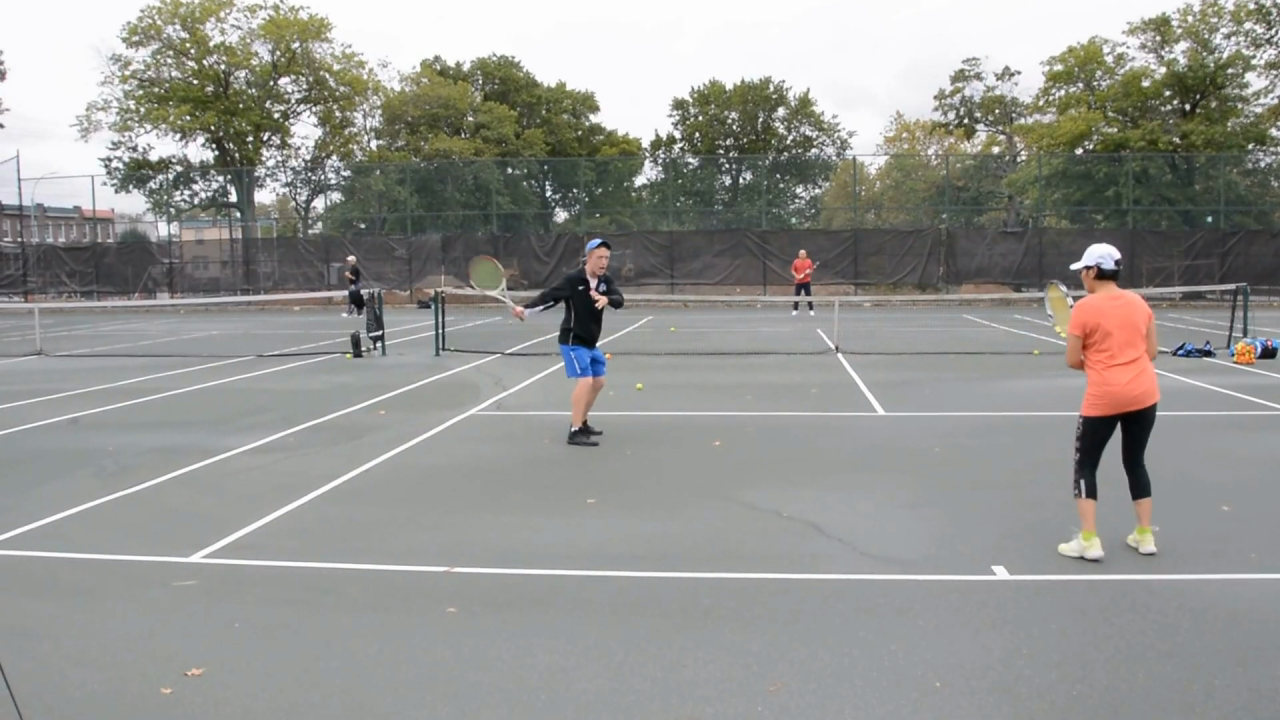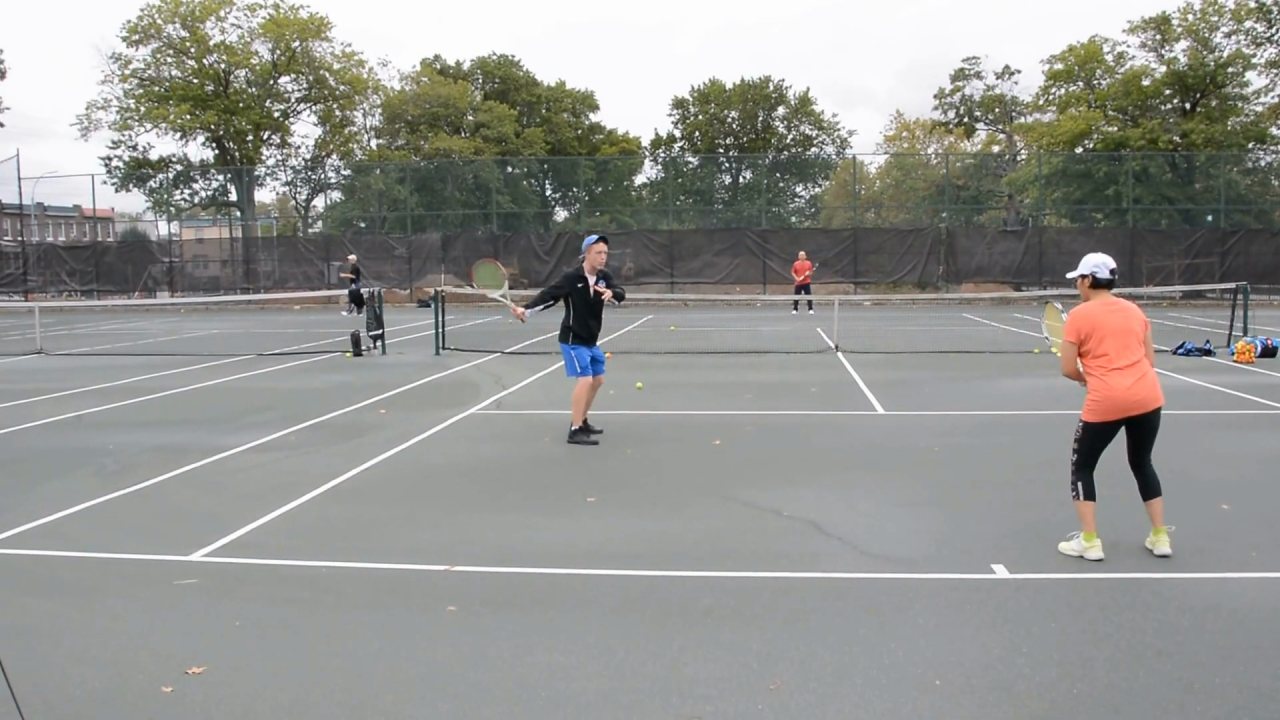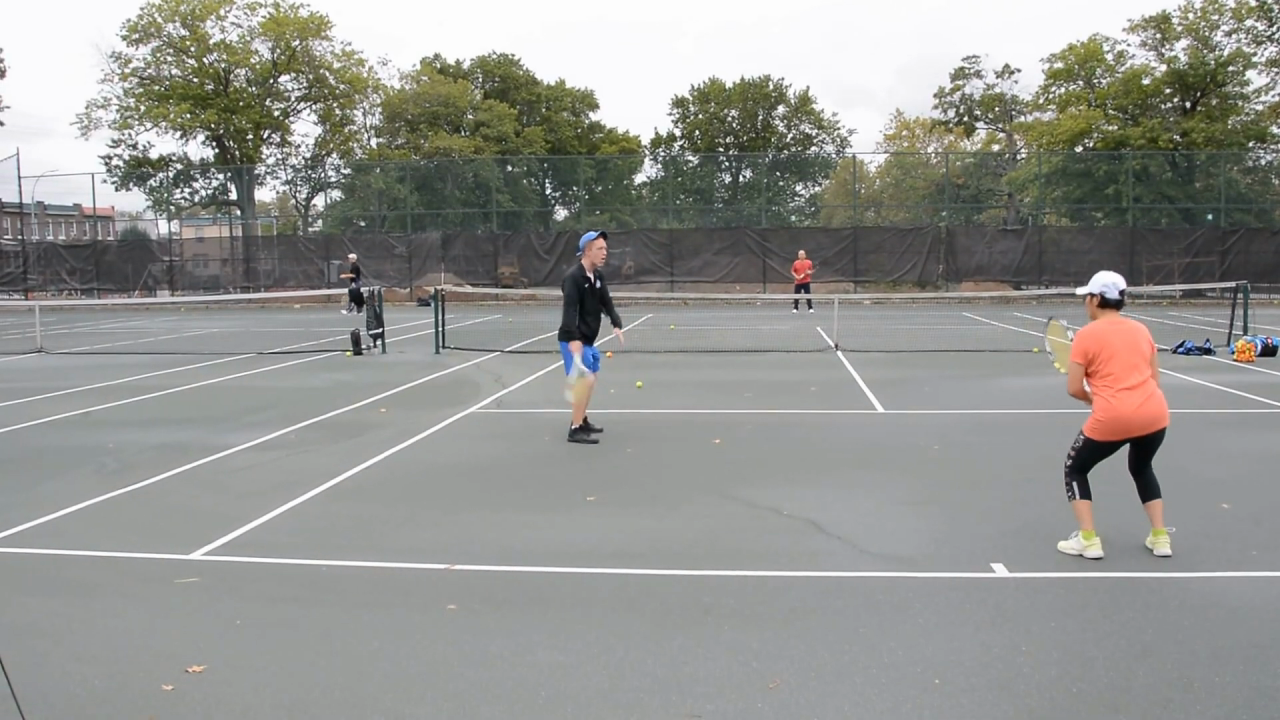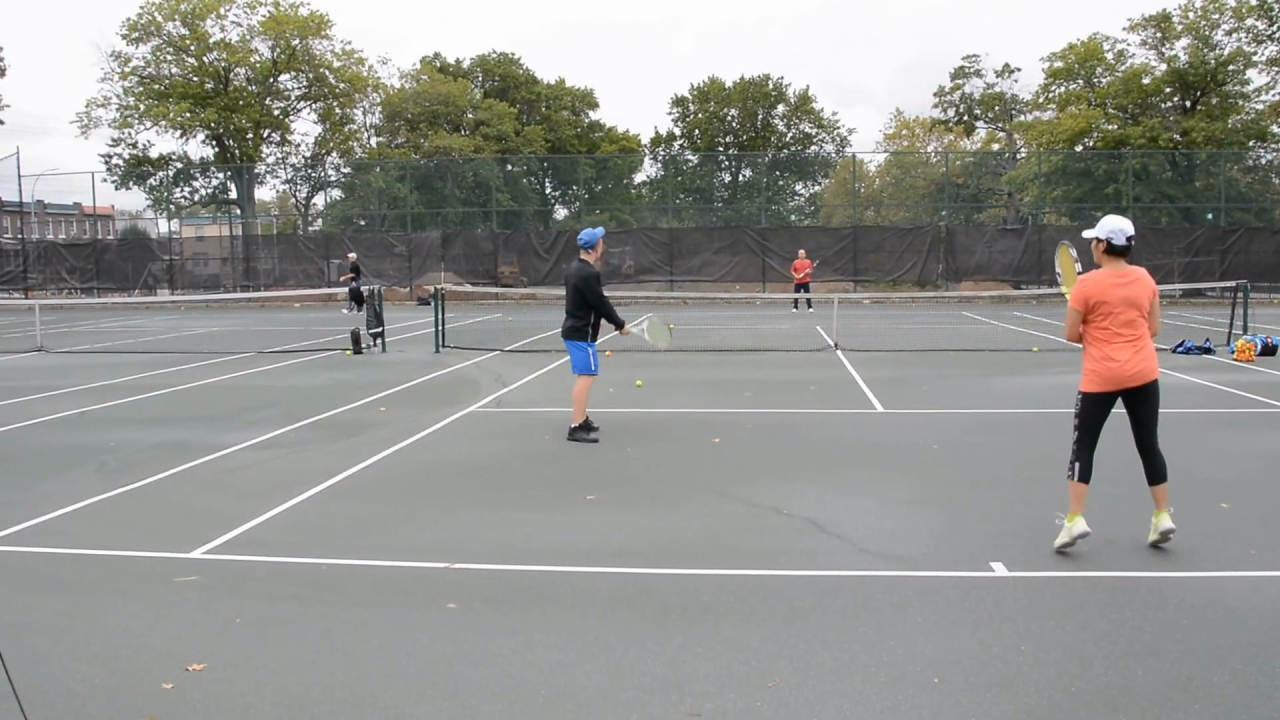
dt=0.3s
person 1, frame 1
left shoulder: (1084, 308)
right shoulder: (1139, 303)
left elbow: (1072, 360)
right elbow: (1152, 352)
left hip: (1104, 399)
right hip: (1144, 394)
left knee: (1085, 465)
right knee: (1135, 462)
left ankle: (1089, 540)
right ankle: (1145, 535)
person 1, frame 2
left shoulder: (1078, 316)
right shoulder: (1135, 311)
left elbow: (1068, 369)
right elbow: (1149, 360)
left hip: (1105, 404)
right hip: (1147, 398)
left knee: (1081, 467)
right knee: (1141, 464)
left ankle: (1089, 541)
right ankle: (1160, 537)
person 1, frame 3
left shoulder: (1087, 336)
right shoulder: (1141, 331)
left elbow: (1074, 389)
right elbow: (1154, 380)
left hip: (1110, 421)
right hip: (1154, 417)
left knee: (1075, 469)
right knee: (1141, 469)
left ankle: (1088, 541)
right ankle: (1160, 538)
person 1, frame 4
left shoulder: (1087, 284)
right shoulder: (1145, 279)
left elbow: (1071, 334)
right elbow: (1154, 329)
left hip: (1101, 378)
right hip: (1143, 374)
left knee: (1083, 446)
right knee: (1148, 444)
left ankle: (1074, 520)
right ankle: (1162, 517)
person 2, frame 1
left shoulder: (606, 280)
right shoulder: (572, 280)
left elbow: (619, 300)
right elbow: (547, 297)
left wrist: (607, 299)
right wrist: (524, 310)
left hip: (591, 343)
right hip: (573, 342)
left knee: (598, 382)
right knee: (585, 381)
left ankle: (582, 422)
right ankle: (575, 432)
person 2, frame 2
left shoulder: (604, 277)
right shoulder: (571, 278)
left elbow: (621, 294)
right elbow: (547, 296)
left wrist: (611, 293)
right wrist: (525, 309)
left hip: (591, 341)
right hip: (574, 340)
left knee: (597, 380)
right knee: (584, 380)
left ankle: (582, 421)
right ankle: (575, 430)
person 2, frame 3
left shoulder: (597, 276)
right shoulder: (573, 277)
left elbow: (606, 303)
right elbow: (569, 309)
left wrist: (617, 324)
right wrist: (573, 339)
left hip: (587, 339)
right hip: (575, 339)
left knee: (591, 378)
right knee: (586, 379)
left ankle: (580, 420)
right ankle: (576, 430)
person 2, frame 4
left shoulder: (575, 269)
right shoulder: (588, 274)
right elbow: (601, 304)
right wrist: (620, 325)
left hip: (576, 331)
right hip: (581, 334)
left knee: (586, 376)
right knee: (586, 376)
left ankle: (582, 420)
right ankle: (576, 428)
